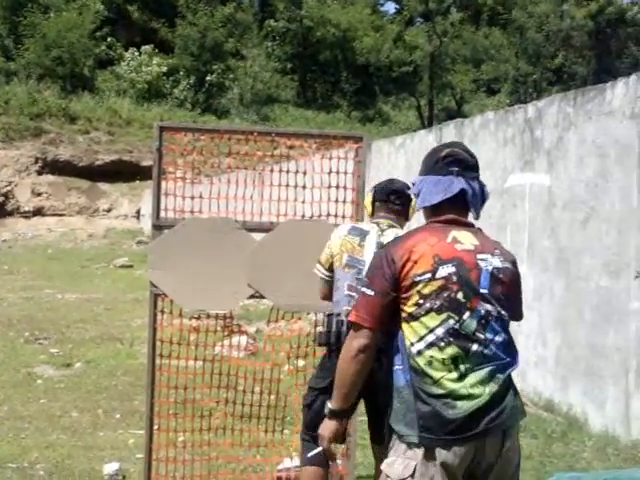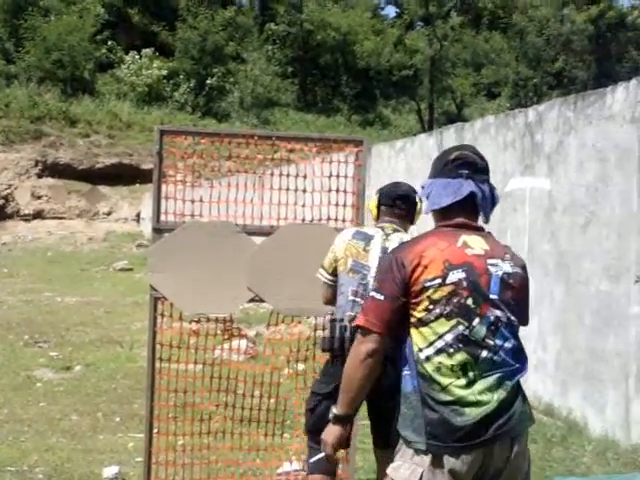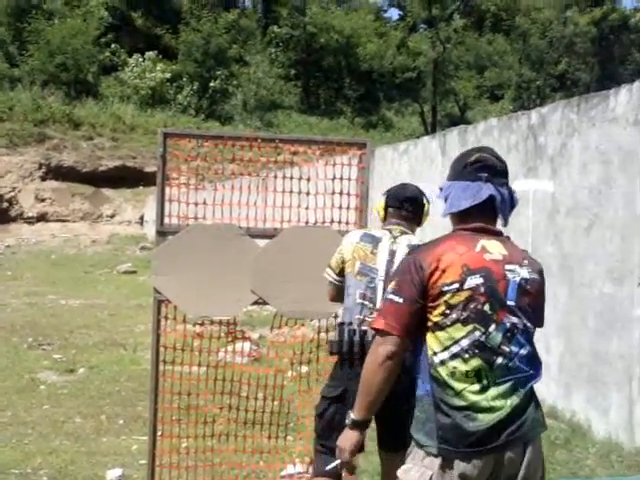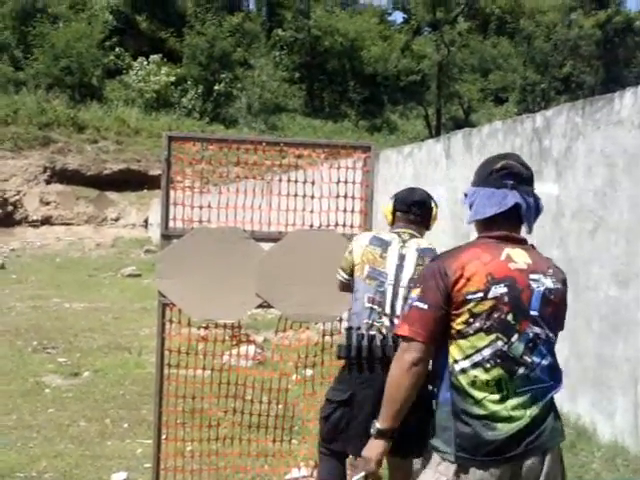
dt=0.1s
person 1, frame 1
left shoulder: (399, 253)
right shoulder: (503, 259)
left elbow: (361, 343)
left wrist: (336, 412)
left hip: (429, 431)
right hip: (497, 424)
person 1, frame 2
left shoulder: (408, 258)
right shoulder: (512, 264)
left elbow: (369, 347)
left wrist: (341, 417)
left hip: (436, 438)
right hip: (505, 430)
person 1, frame 3
left shoulder: (425, 261)
right shoulder: (529, 267)
left elbow: (387, 351)
left wrist: (357, 423)
left hip: (449, 442)
right hip: (519, 437)
person 1, frame 4
left shoulder: (449, 268)
right shoulder: (553, 276)
left elbow: (412, 358)
left wrist: (382, 433)
left hip: (467, 451)
right hip: (537, 446)
person 2, frame 1
left shoulder: (343, 235)
left elbow: (324, 292)
left hip: (344, 348)
right hip: (389, 354)
left knee: (316, 436)
right knee: (387, 442)
person 2, frame 2
left shoulder: (347, 239)
left elbow: (327, 296)
left hip: (347, 354)
right hip: (393, 359)
left knee: (321, 440)
right knee: (390, 446)
person 2, frame 3
left shoulder: (354, 241)
left elbow: (333, 293)
left hip: (355, 358)
right hip: (400, 360)
left knee: (327, 444)
right knee: (393, 450)
person 2, frame 4
left shoulder: (364, 244)
right shoulder: (437, 260)
left elbow: (343, 285)
left hip: (363, 363)
left knee: (333, 448)
right knee: (402, 455)
